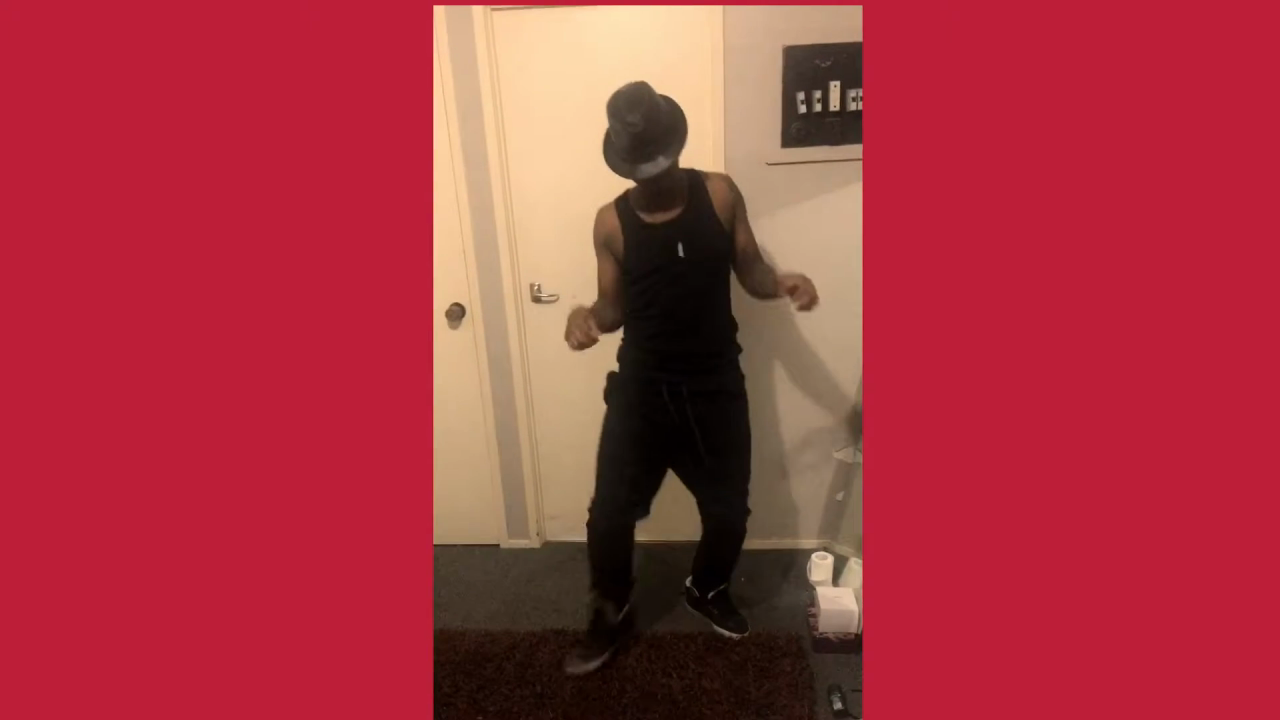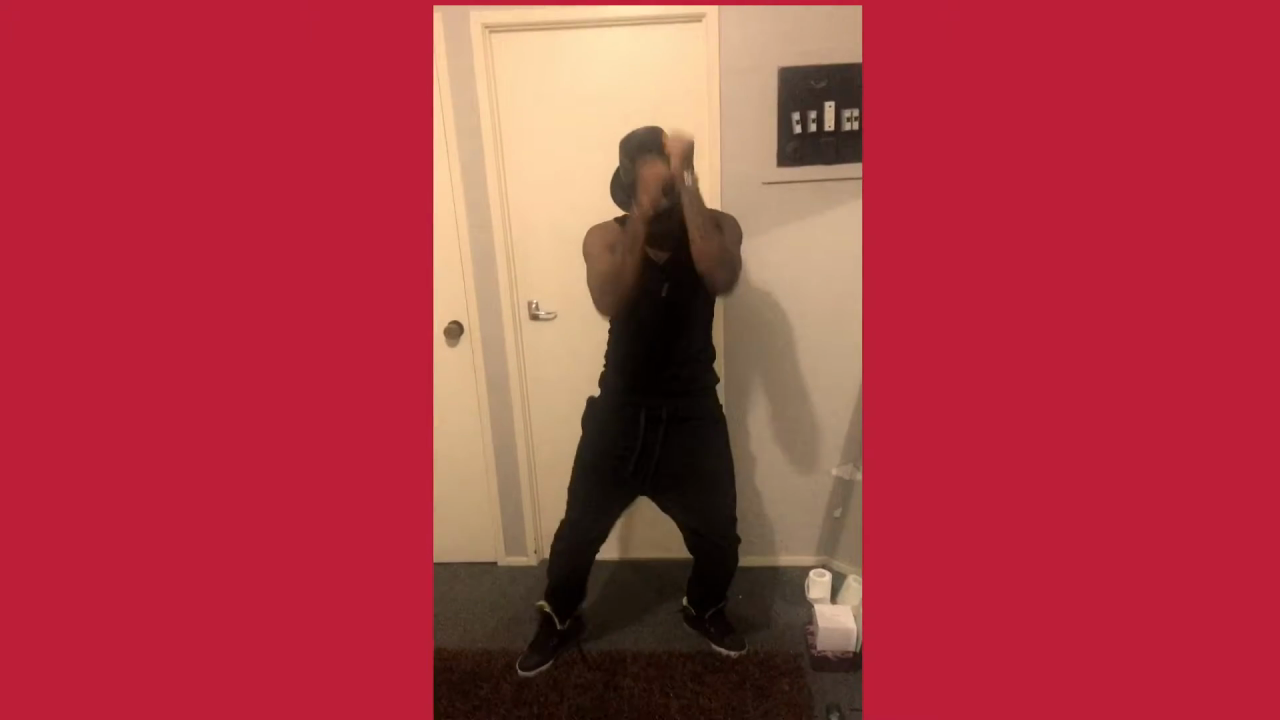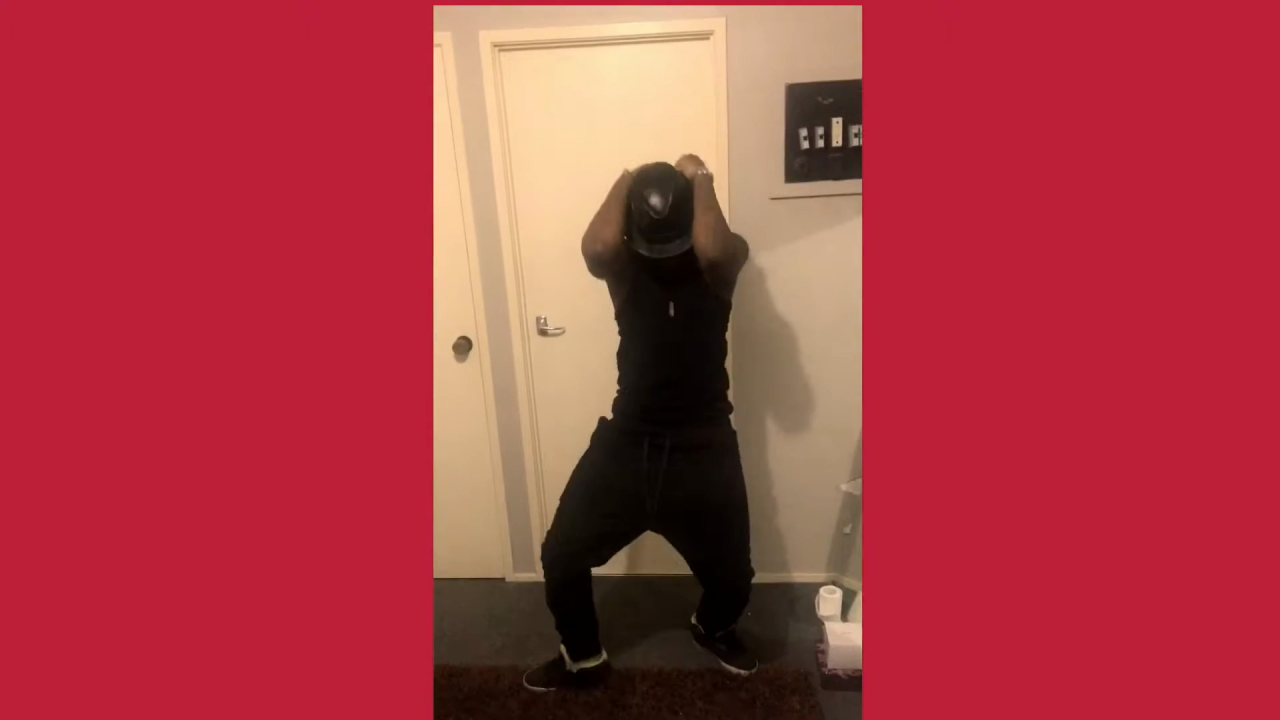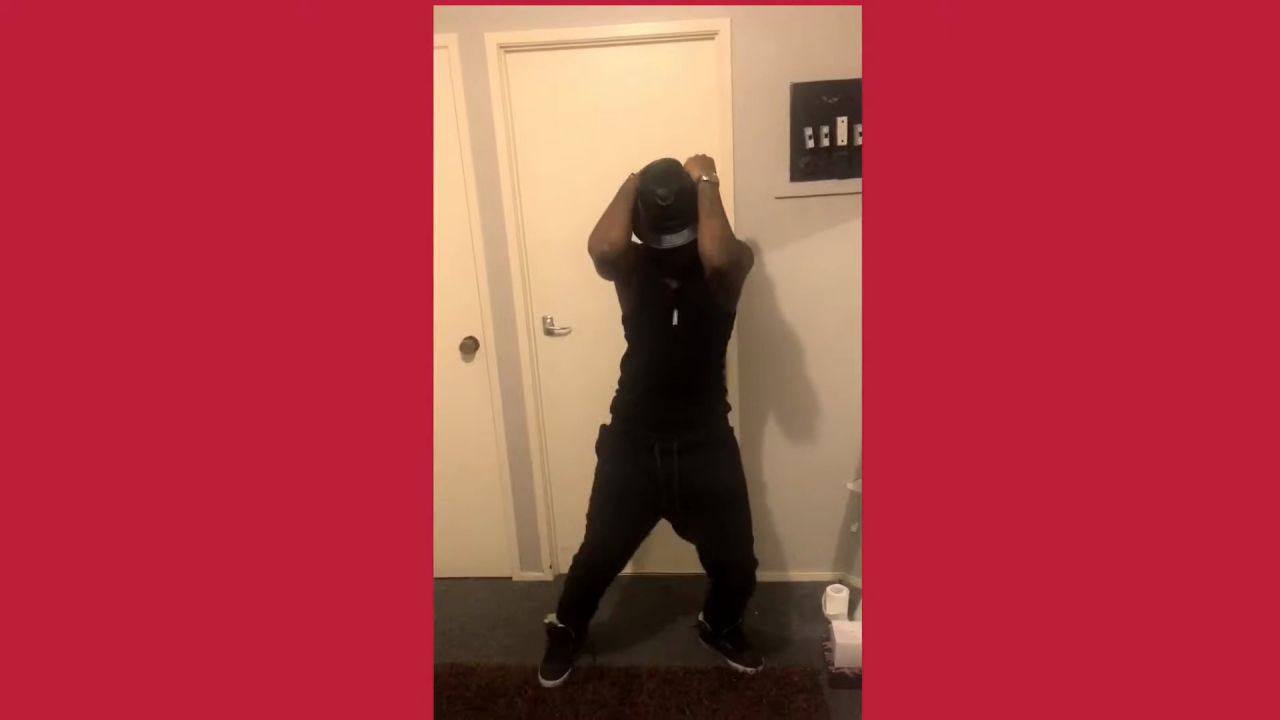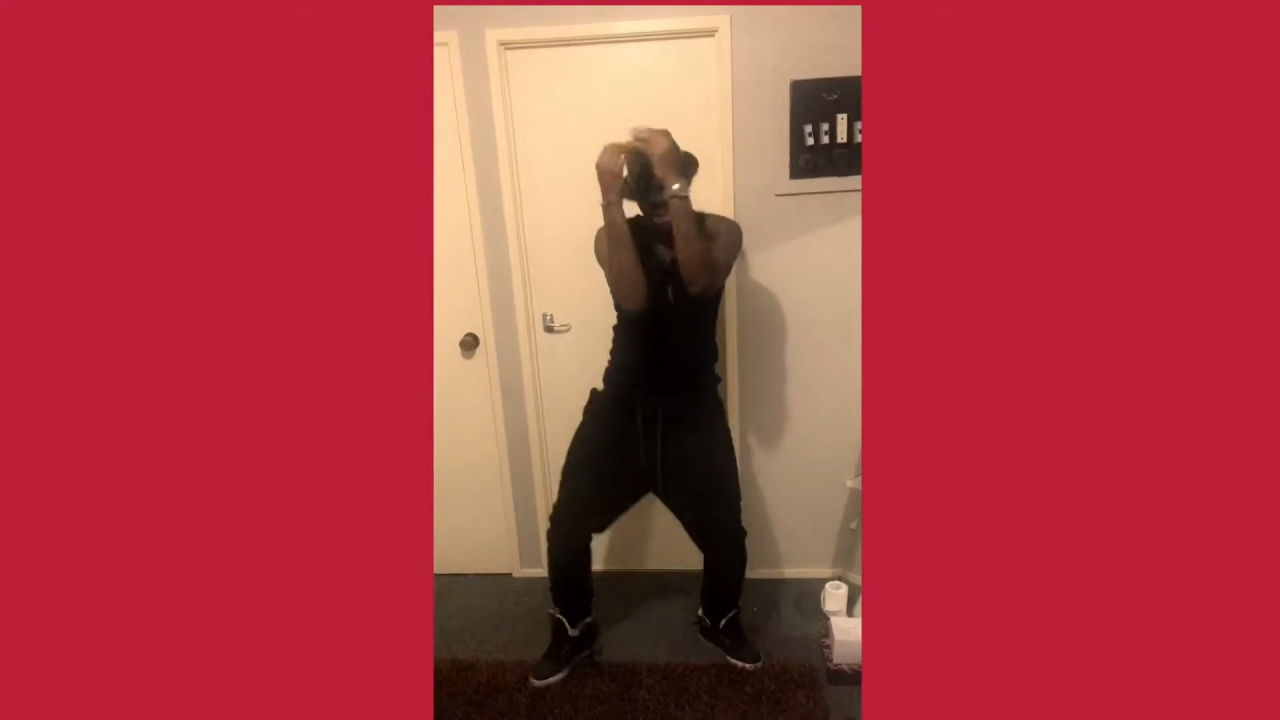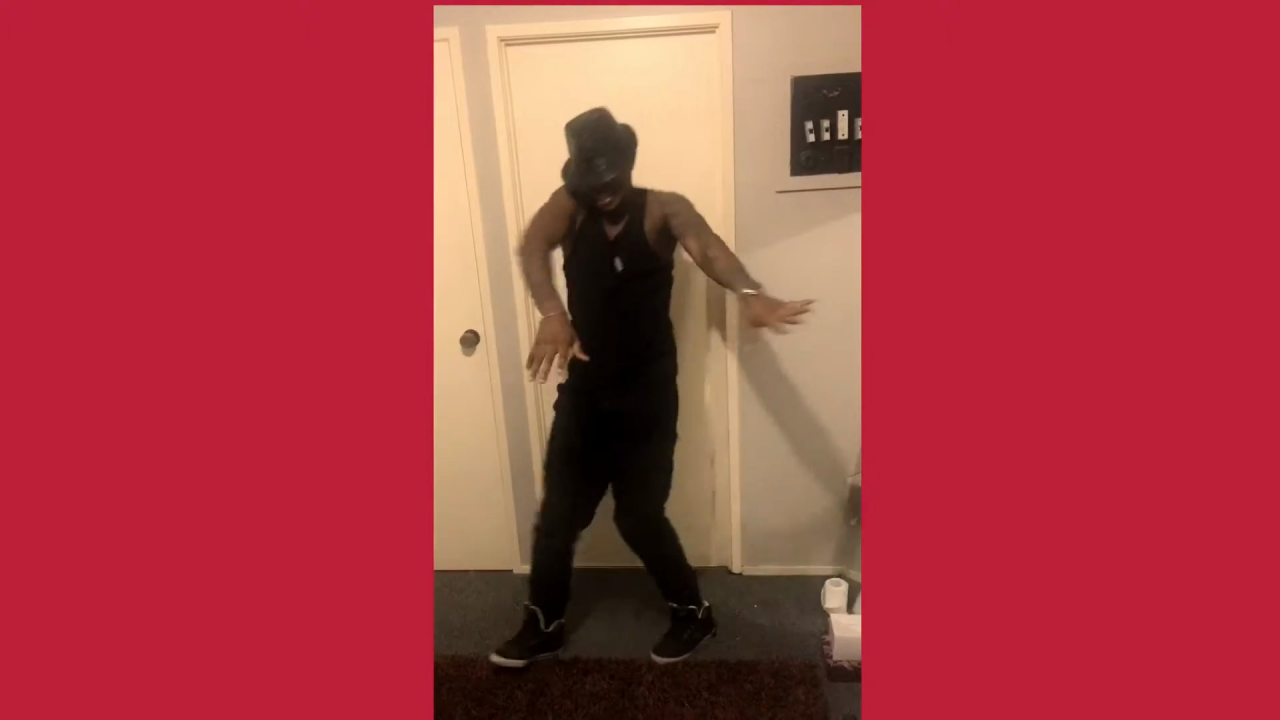
dt=0.5s
person 1, frame 1
left shoulder: (720, 194)
right shoulder: (611, 222)
left elbow: (752, 272)
right elbow: (613, 306)
left wrist: (788, 284)
right wrist: (590, 316)
left hip: (715, 386)
right hip: (642, 387)
left knee: (727, 508)
right knee: (610, 512)
left ankle: (706, 589)
right ankle: (611, 614)
person 1, frame 2
left shoulder: (716, 227)
right shoulder: (604, 238)
left elbow: (719, 278)
right elbow: (610, 299)
left wrist: (686, 186)
right wrist: (644, 207)
left hip: (692, 415)
right hip: (620, 414)
left knee: (718, 535)
right knee: (579, 530)
left ankle: (704, 608)
right ankle: (558, 620)
person 1, frame 3
left shoulder: (724, 259)
right shoulder: (625, 264)
left elbow: (715, 248)
right elbow: (596, 248)
left wrist: (699, 178)
right wrist: (625, 182)
left hip: (703, 445)
right hip: (627, 440)
left knee: (731, 571)
right knee: (561, 554)
left ankle: (714, 628)
right ankle: (583, 657)
person 1, frame 4
left shoulder: (731, 266)
right shoulder: (631, 266)
left elbow: (719, 254)
right elbow: (601, 246)
left wrist: (706, 181)
right wrist: (632, 185)
left hip: (706, 442)
right hip: (633, 439)
left knee: (736, 563)
right knee: (599, 555)
left ankle: (720, 626)
right ankle: (566, 630)
person 1, frame 5
left shoulder: (720, 232)
right shoulder: (612, 237)
left elbow: (699, 281)
right elbow: (633, 301)
left wrist: (670, 186)
right wrist: (610, 197)
left hip: (693, 414)
right hip: (620, 409)
left knee: (724, 534)
right knee: (569, 524)
left ankle: (719, 620)
right ankle: (574, 631)
person 1, frame 6
left shoulder: (664, 210)
right shoulder: (568, 204)
left elbow: (704, 246)
right elbow: (533, 247)
left wrist: (751, 293)
right wrist: (552, 312)
left hip: (647, 396)
right hip: (583, 393)
left knee: (638, 518)
right knee: (558, 515)
left ankle: (692, 613)
right ankle: (542, 625)
